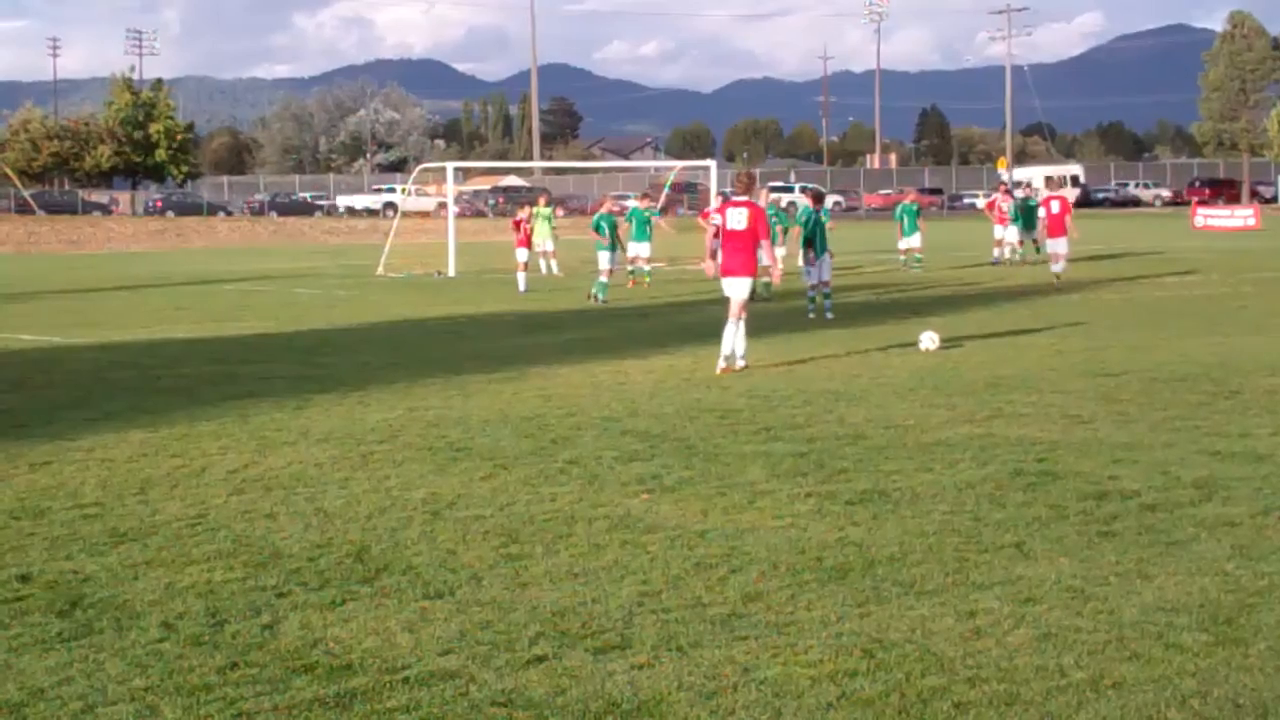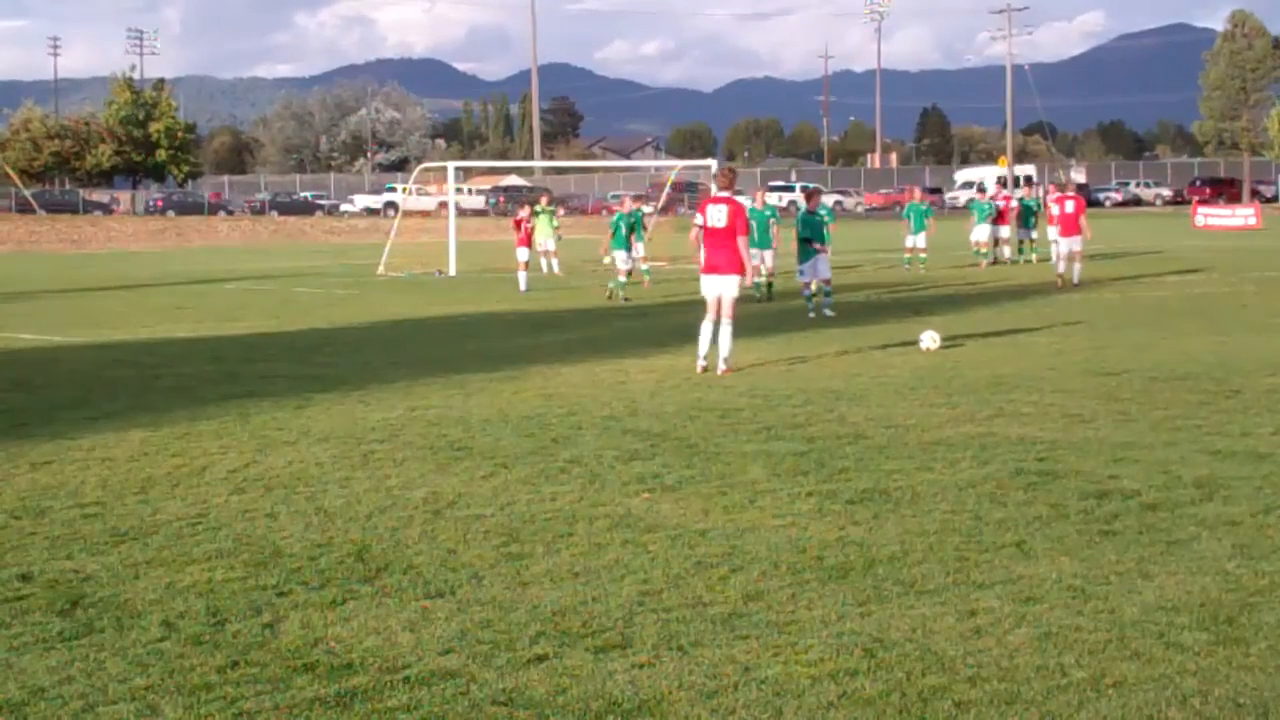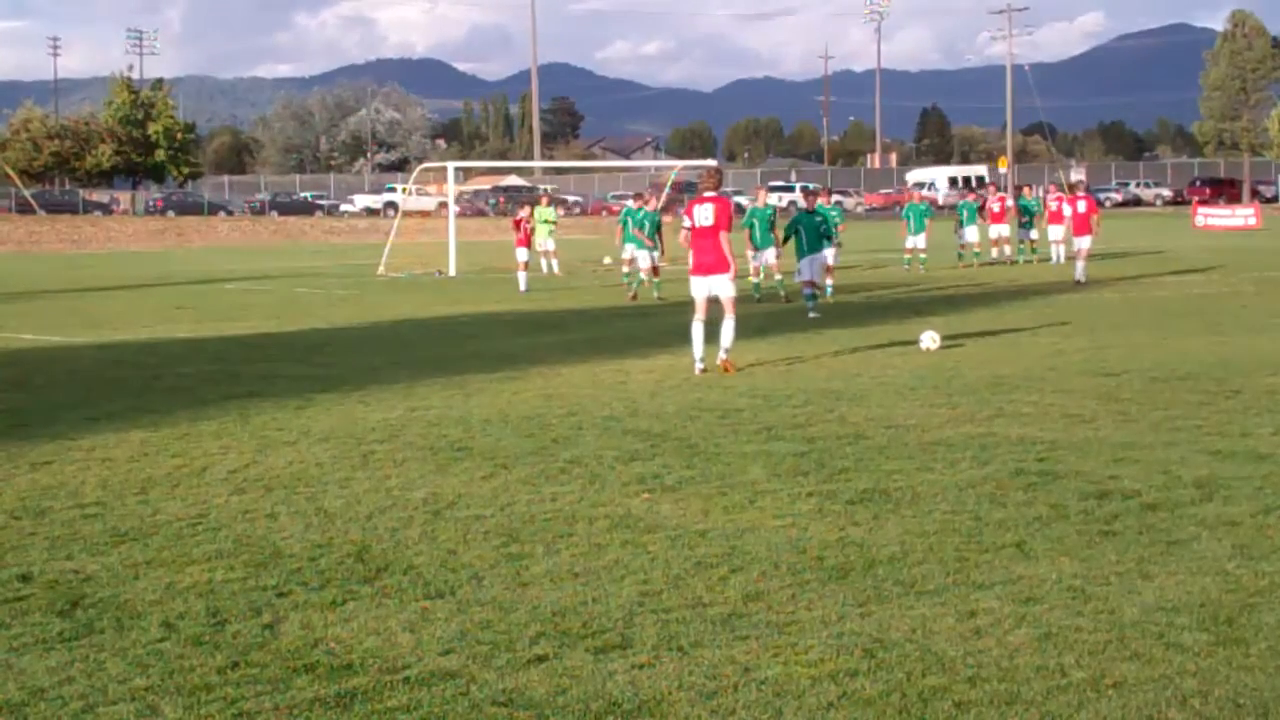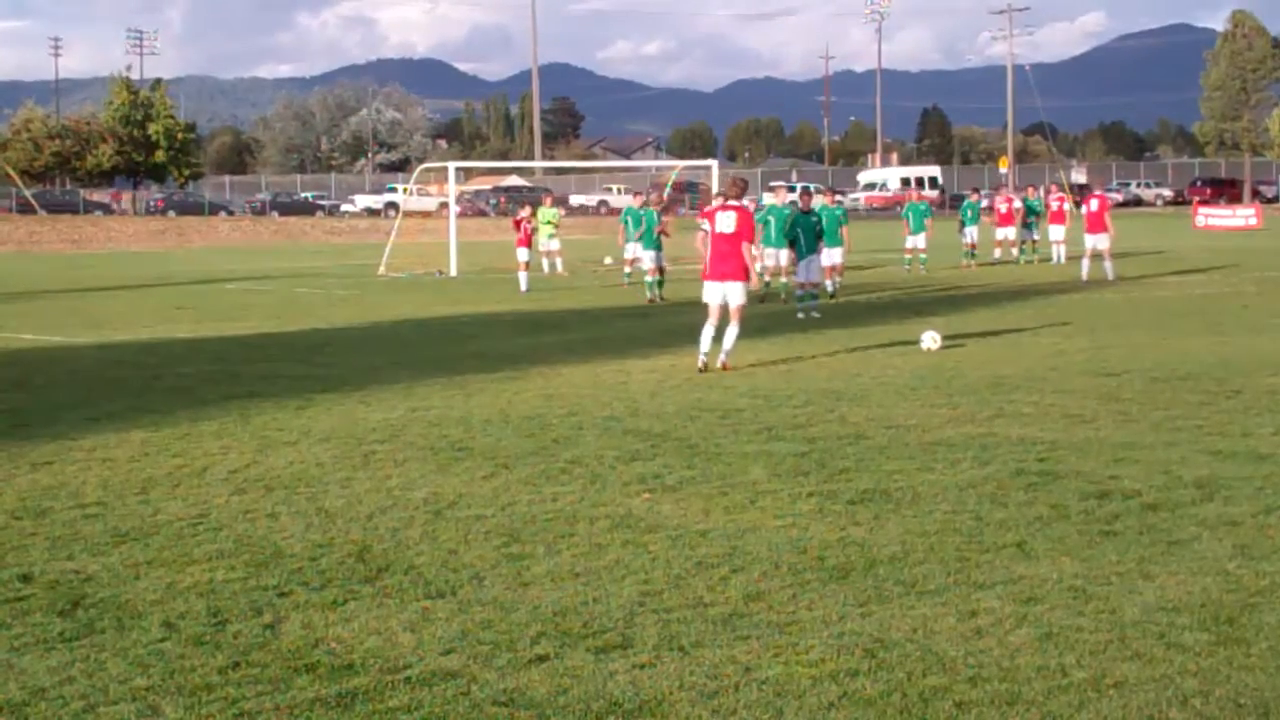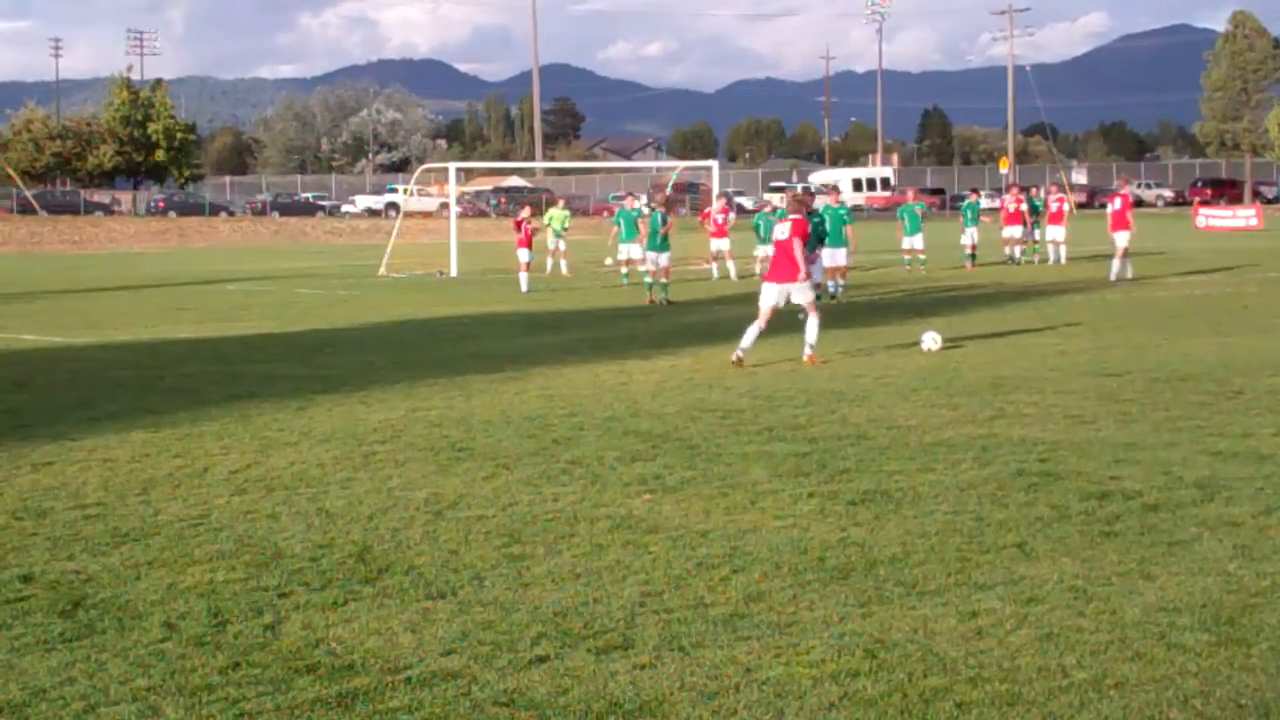
dt=0.5s
person 1, frame 1
left shoulder: (723, 208)
right shoulder: (757, 210)
left elbow: (710, 234)
right elbow: (765, 243)
left wrist: (708, 258)
right wrist: (774, 268)
left hip: (726, 268)
right hip: (745, 269)
left knee: (739, 315)
right knee: (734, 316)
left ankle: (740, 359)
right ankle: (723, 360)
person 1, frame 2
left shoulder: (705, 205)
right shoulder: (737, 207)
left elbow: (693, 236)
right elbow: (742, 241)
right wrist: (749, 269)
left hip: (709, 266)
right hip: (730, 267)
left knee: (710, 314)
right knee: (726, 316)
left ankle: (701, 360)
right ankle: (723, 363)
person 1, frame 3
left shoulder: (692, 205)
right shoulder: (724, 203)
left elbow: (683, 237)
right elbow: (723, 236)
right wrist: (732, 263)
left hip: (699, 267)
right hip: (721, 266)
left knee: (699, 316)
right knee: (729, 313)
left ankle: (699, 363)
right ankle: (724, 354)
person 1, frame 4
left shoulder: (713, 212)
right shoulder: (745, 215)
left elbow: (699, 238)
right elbow: (745, 247)
left wrist: (707, 260)
right wrist: (753, 273)
left hip: (714, 273)
right hip: (737, 274)
left knee: (712, 319)
right knee: (735, 320)
left ankle: (702, 358)
right ankle: (723, 357)
person 1, frame 5
left shoulder: (779, 225)
right shoulder: (803, 223)
right elbow: (796, 242)
right wrist: (803, 268)
left hip: (773, 277)
right hip: (793, 278)
left knee: (761, 321)
right knee: (813, 313)
left ankle: (740, 353)
right ankle: (808, 351)
